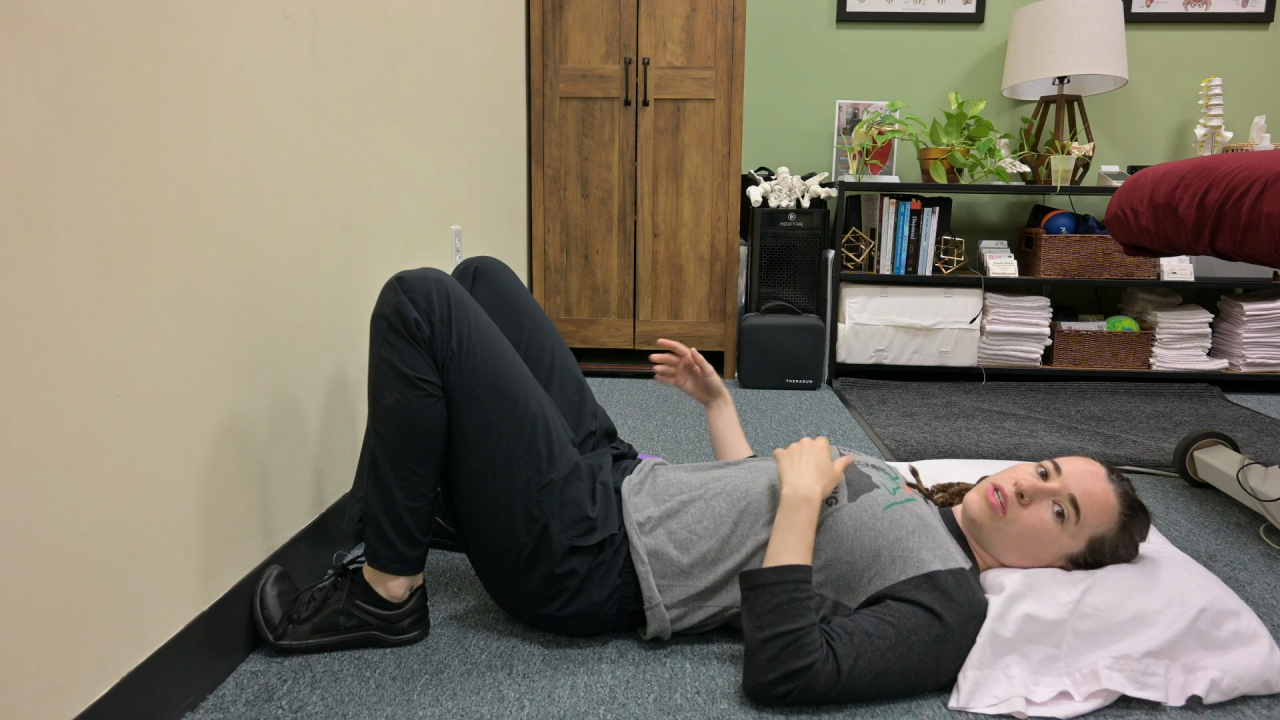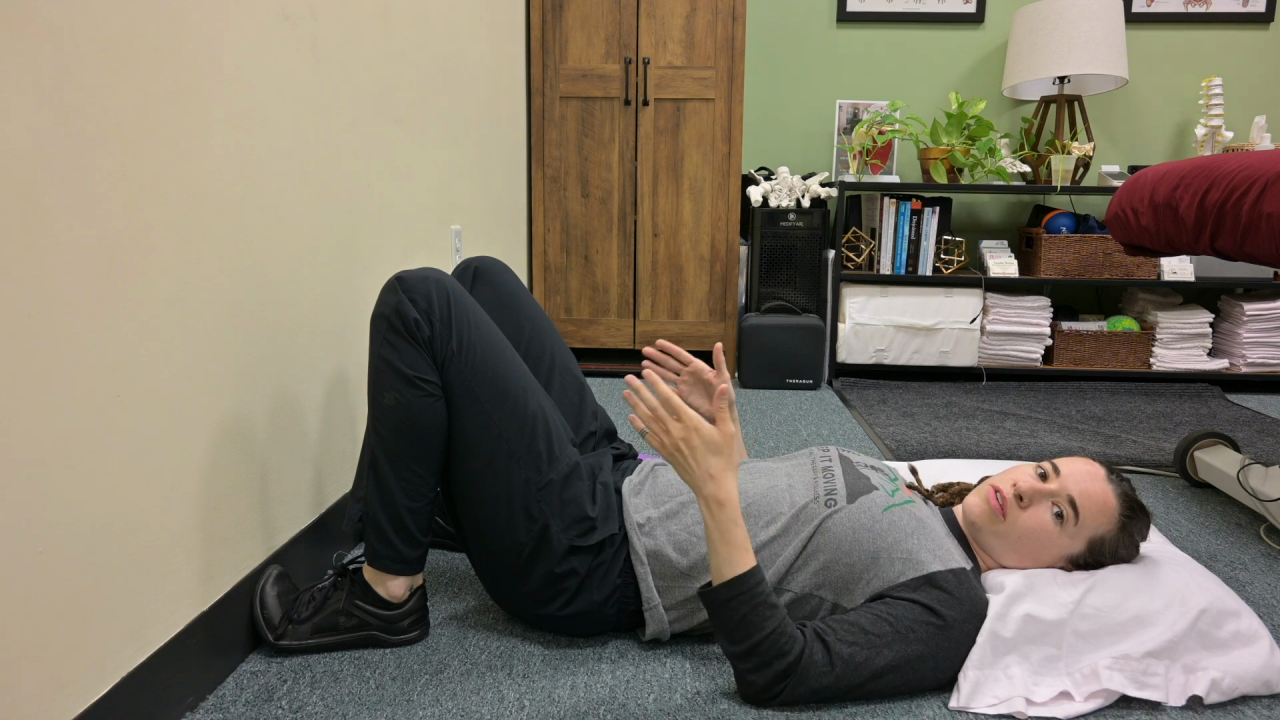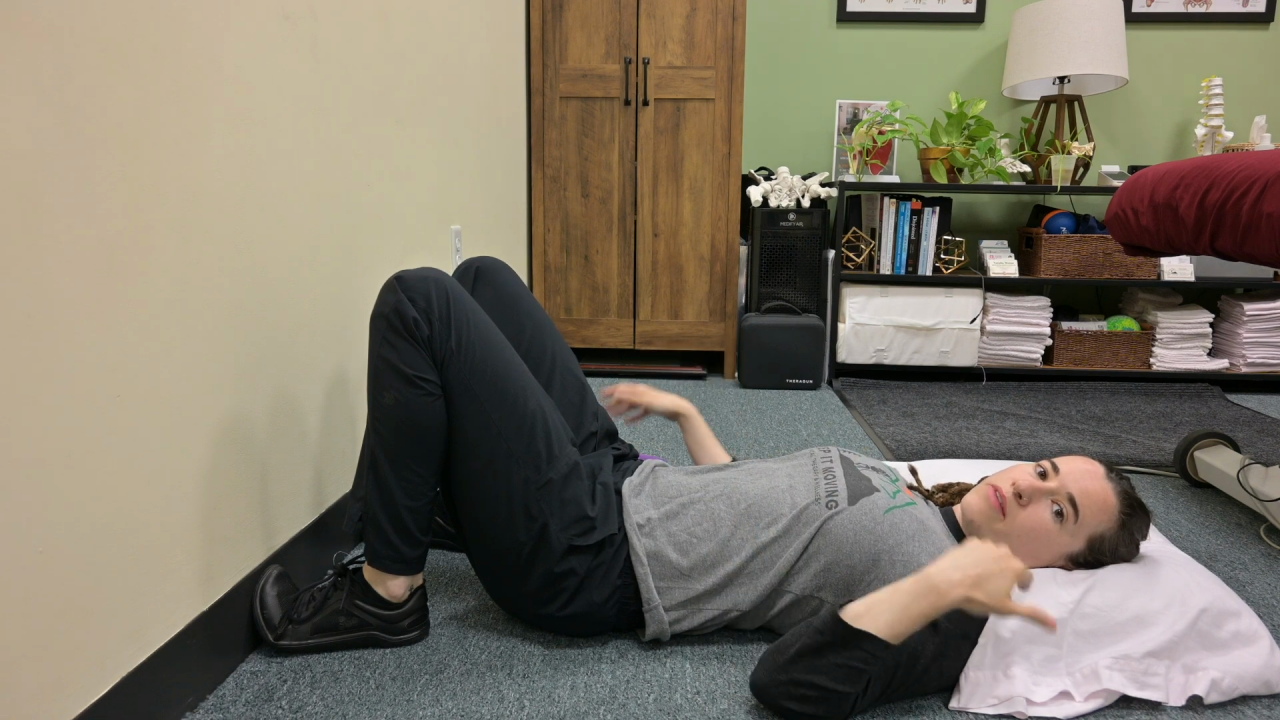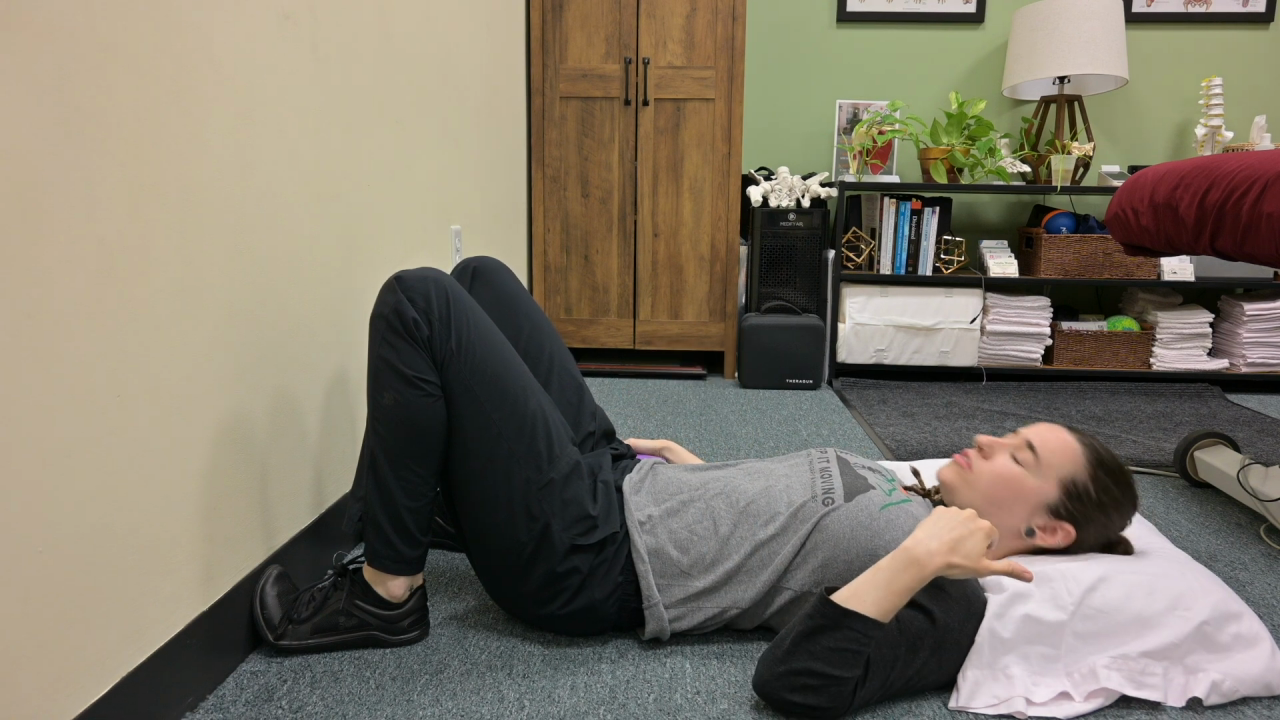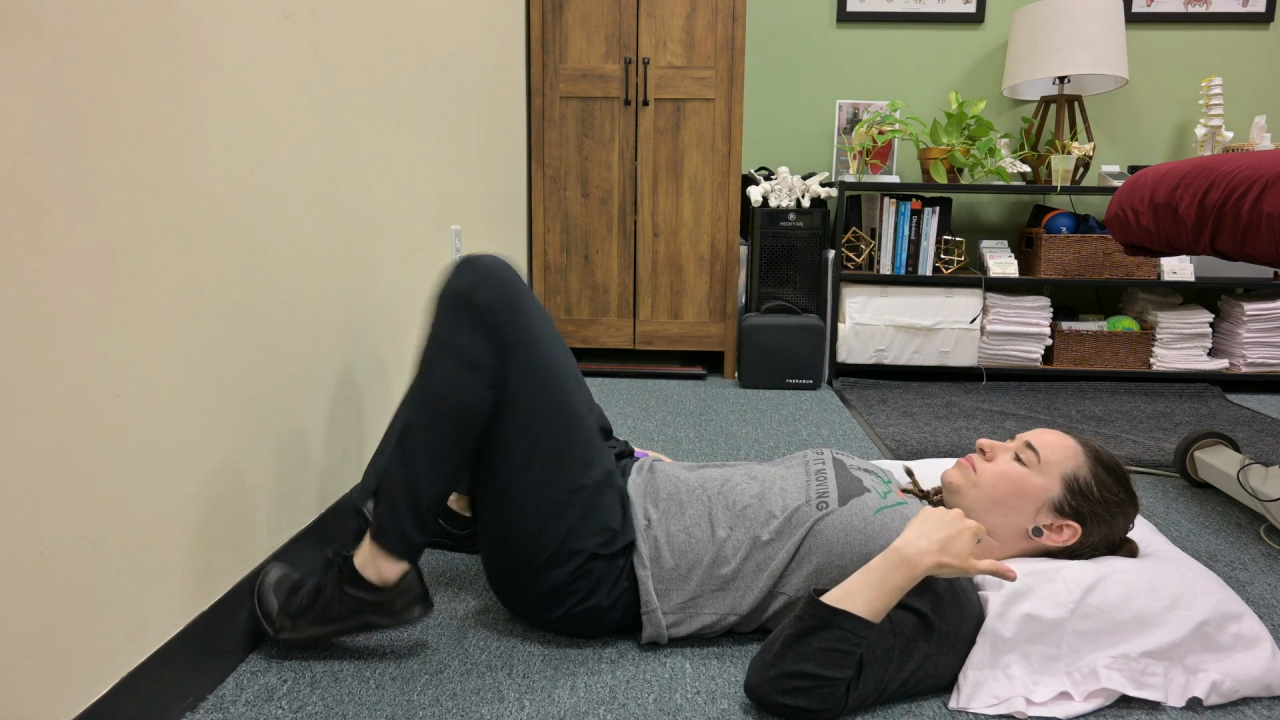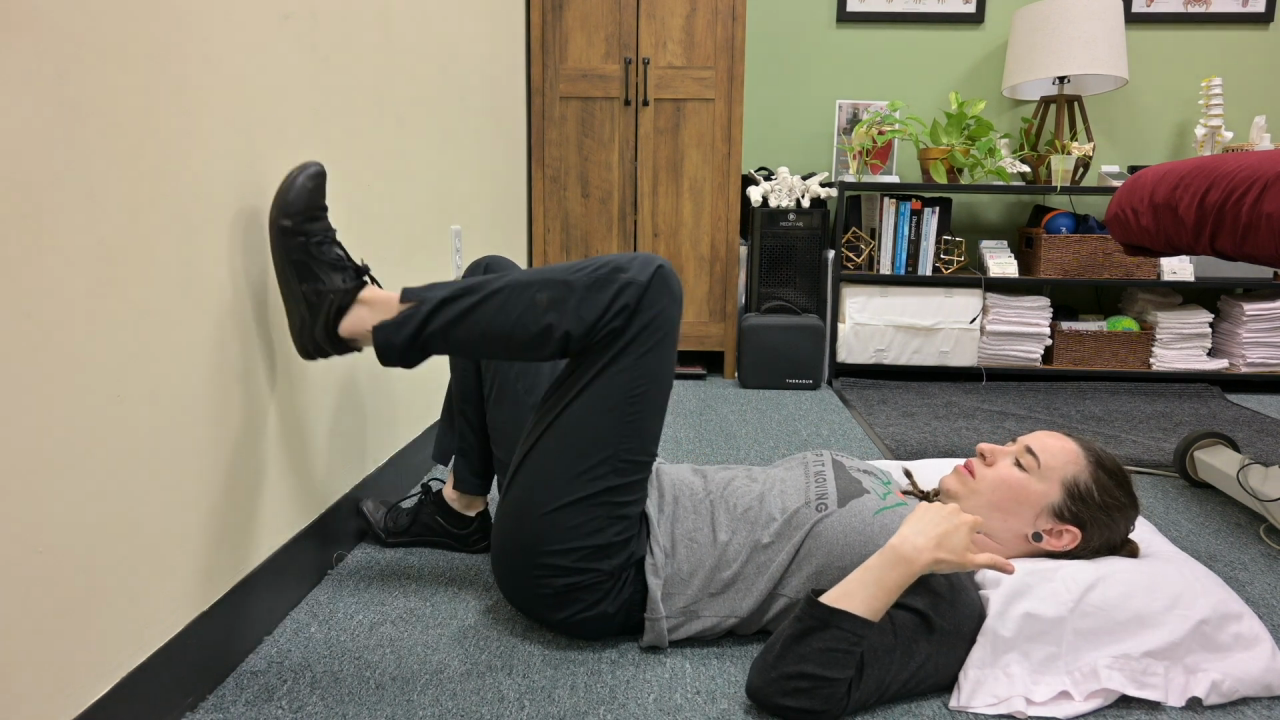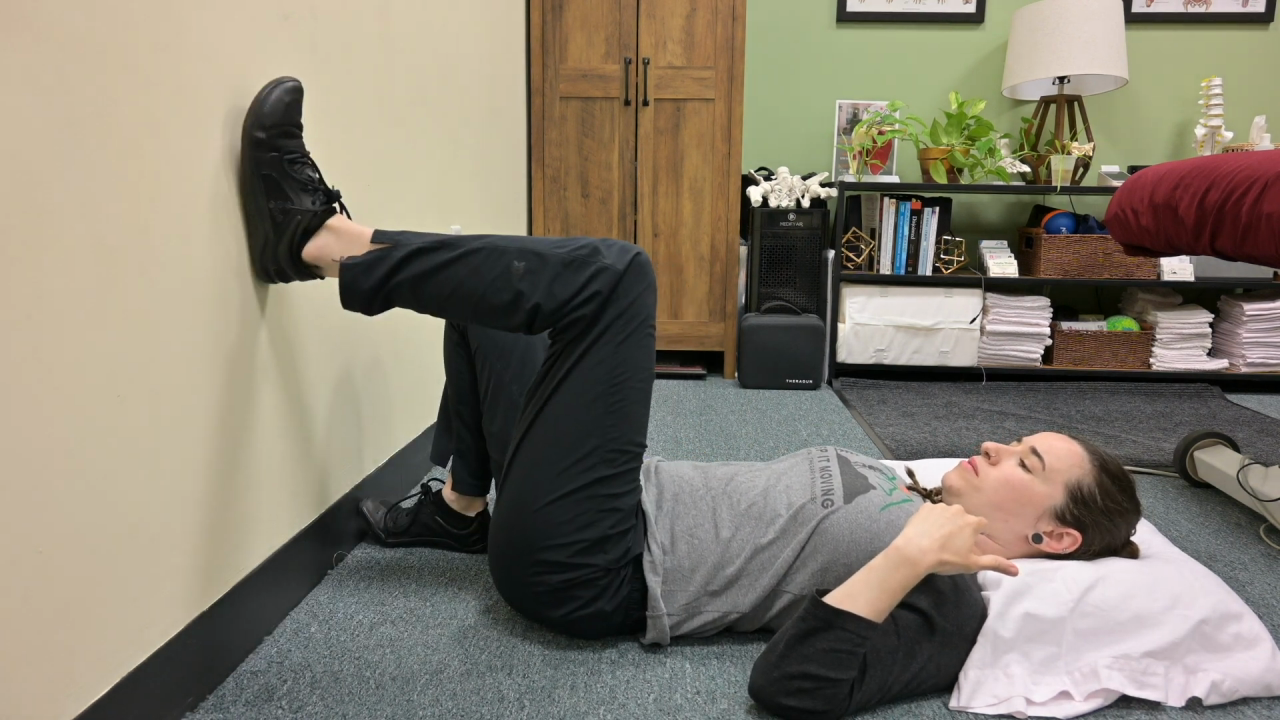
dt=0.7s
person 1, frame 1
left shoulder: (947, 605)
right shoulder: (915, 506)
left elbow: (782, 673)
left wrist: (799, 497)
right wrist: (716, 400)
left hip: (584, 559)
right hip: (620, 481)
left knee: (418, 303)
right knee: (478, 276)
left ankle: (381, 597)
right ankle: (437, 504)
person 1, frame 2
left shoulder: (949, 606)
right shoulder: (908, 491)
left elbow: (774, 671)
left wrist: (713, 489)
right wrist: (723, 425)
left hip: (583, 557)
right hip: (619, 482)
left knee: (419, 302)
right knee: (479, 278)
left ankle: (382, 597)
right ankle: (440, 503)
person 1, frame 3
left shoulder: (943, 619)
right shoulder: (906, 489)
left wrist: (941, 585)
right wrist: (685, 412)
left hip: (583, 558)
right hip: (621, 482)
left knee: (418, 302)
right knee: (480, 279)
left ankle: (385, 593)
right ankle: (444, 500)
person 1, frame 4
left shoulder: (946, 601)
right shoulder: (907, 493)
left wrist: (920, 557)
right wrist: (679, 458)
left hip: (582, 555)
right hip: (621, 486)
left knee: (419, 302)
right knee: (479, 279)
left ankle: (386, 595)
right ankle: (444, 499)
person 1, frame 5
left shoulder: (942, 602)
right shoulder: (905, 494)
left wrist: (909, 559)
right wrist: (650, 463)
left hip: (586, 567)
right hip: (627, 490)
left knee: (481, 296)
right knee: (487, 278)
left ankle: (379, 575)
right ankle: (461, 503)
person 1, frame 6
left shoulder: (943, 605)
right shoulder: (906, 496)
left wrist: (906, 555)
left hip: (582, 571)
right hip: (644, 506)
left knee: (640, 287)
right knee: (492, 276)
left ankle: (356, 314)
right ankle: (460, 509)
person 1, frame 7
left shoulder: (945, 604)
right shoulder: (905, 492)
left wrist: (911, 555)
left hip: (582, 567)
right hip: (638, 502)
left knee: (612, 274)
left ankle: (323, 241)
right ankle: (461, 508)
